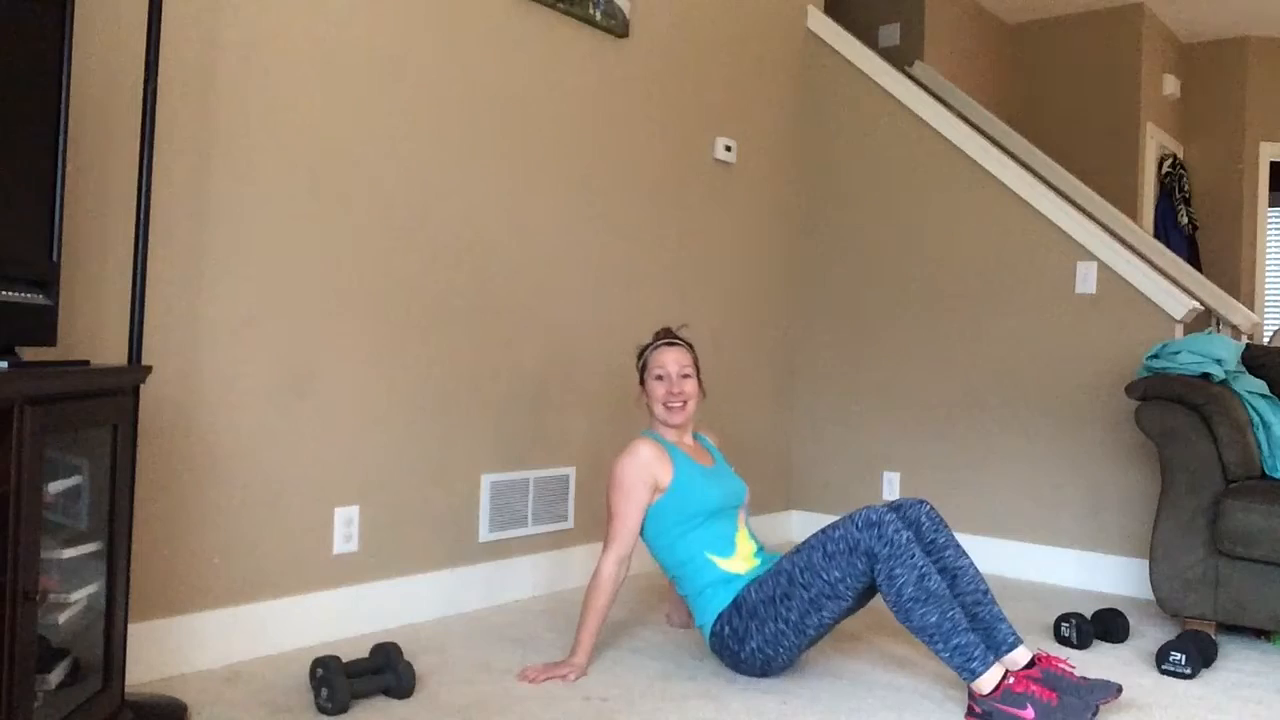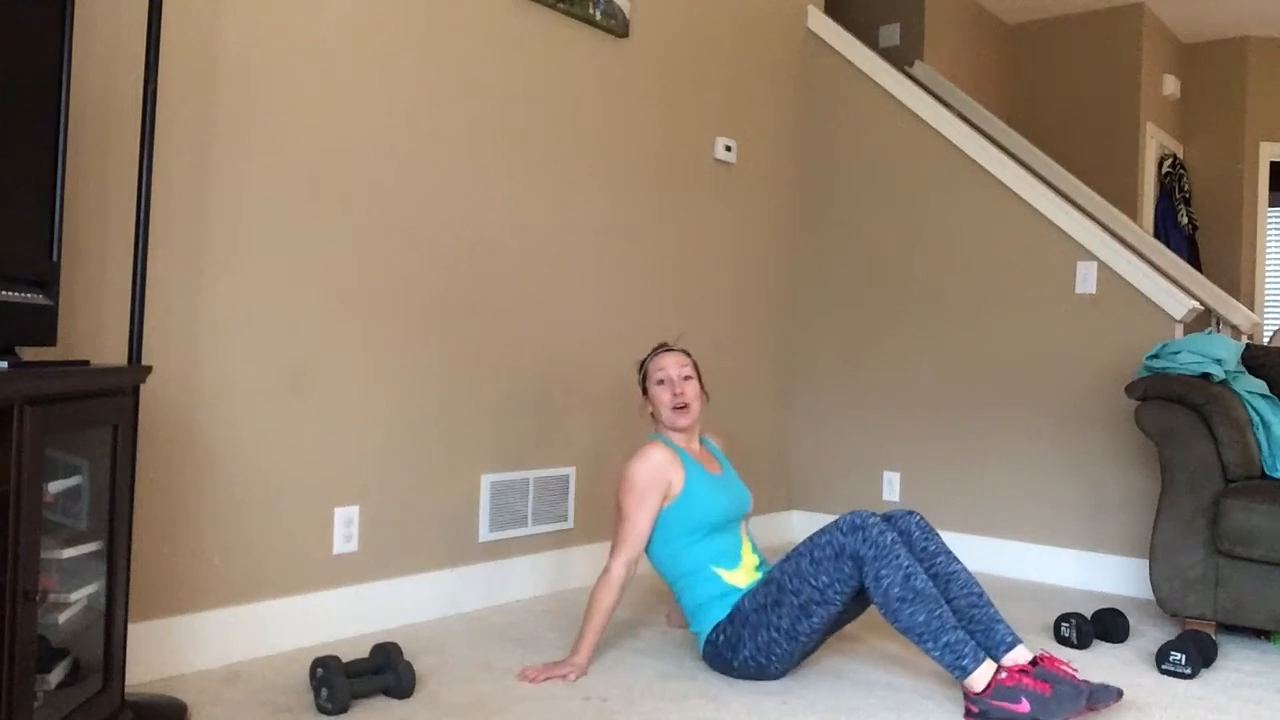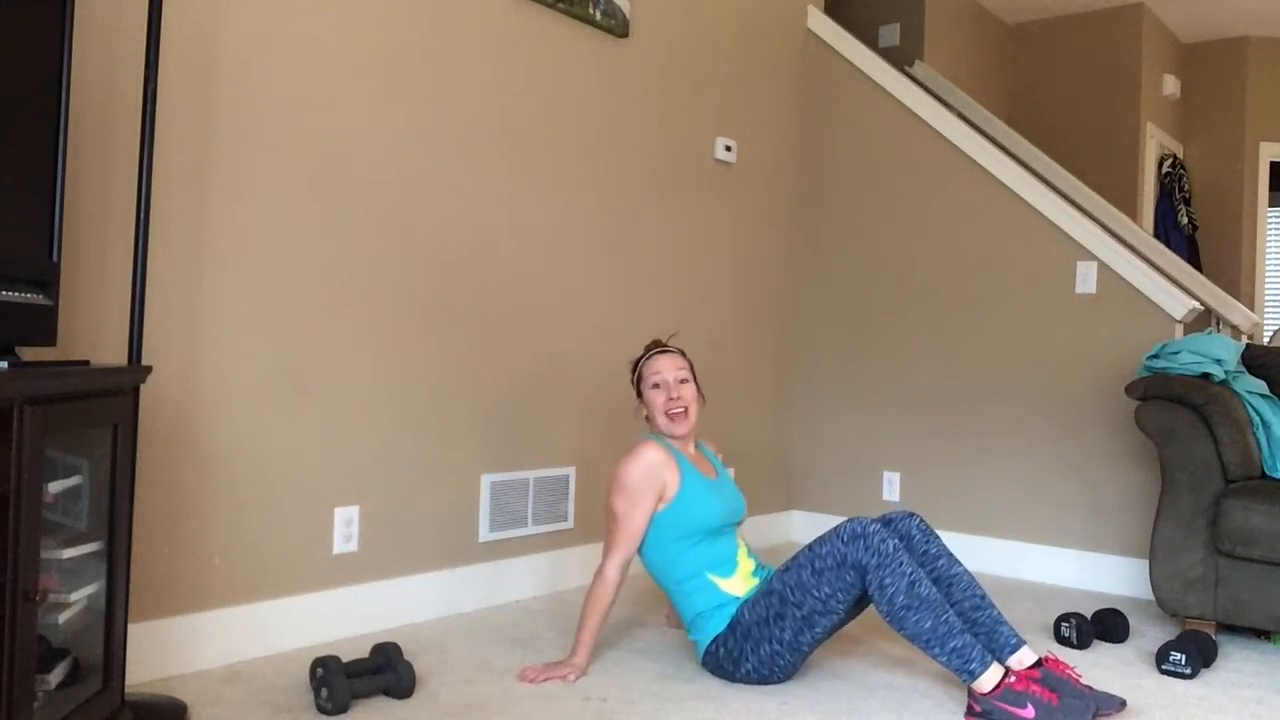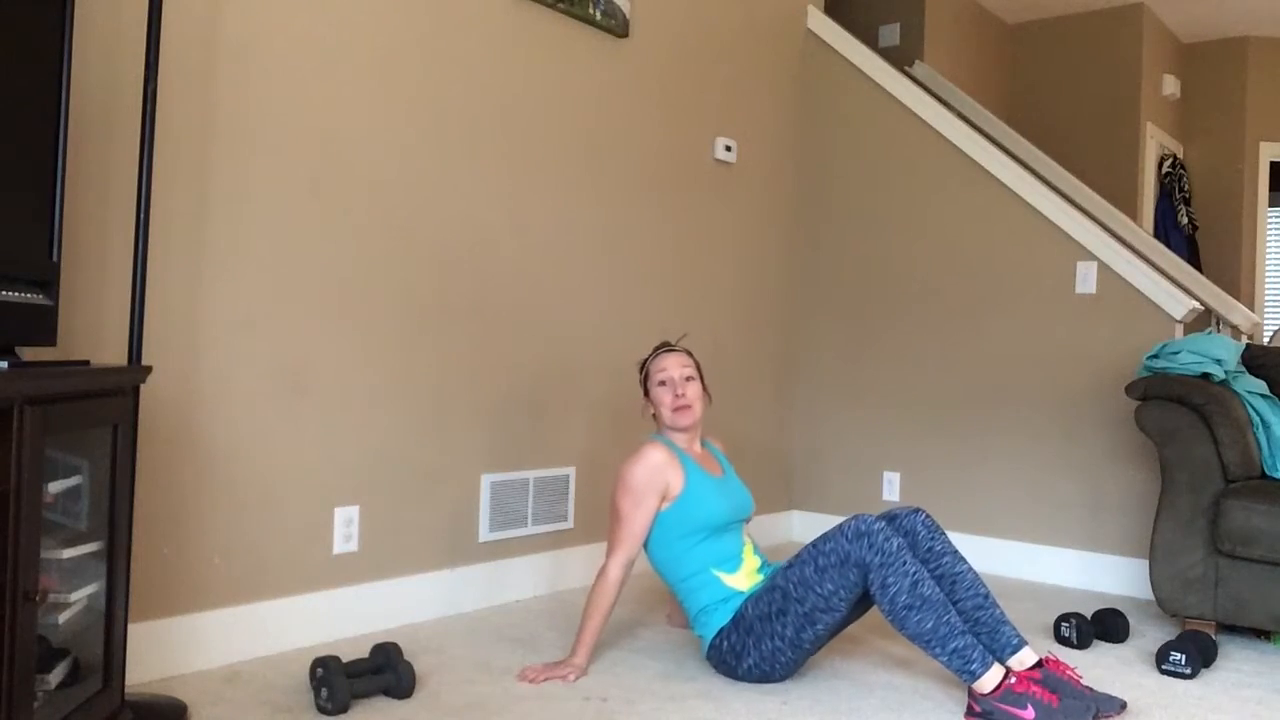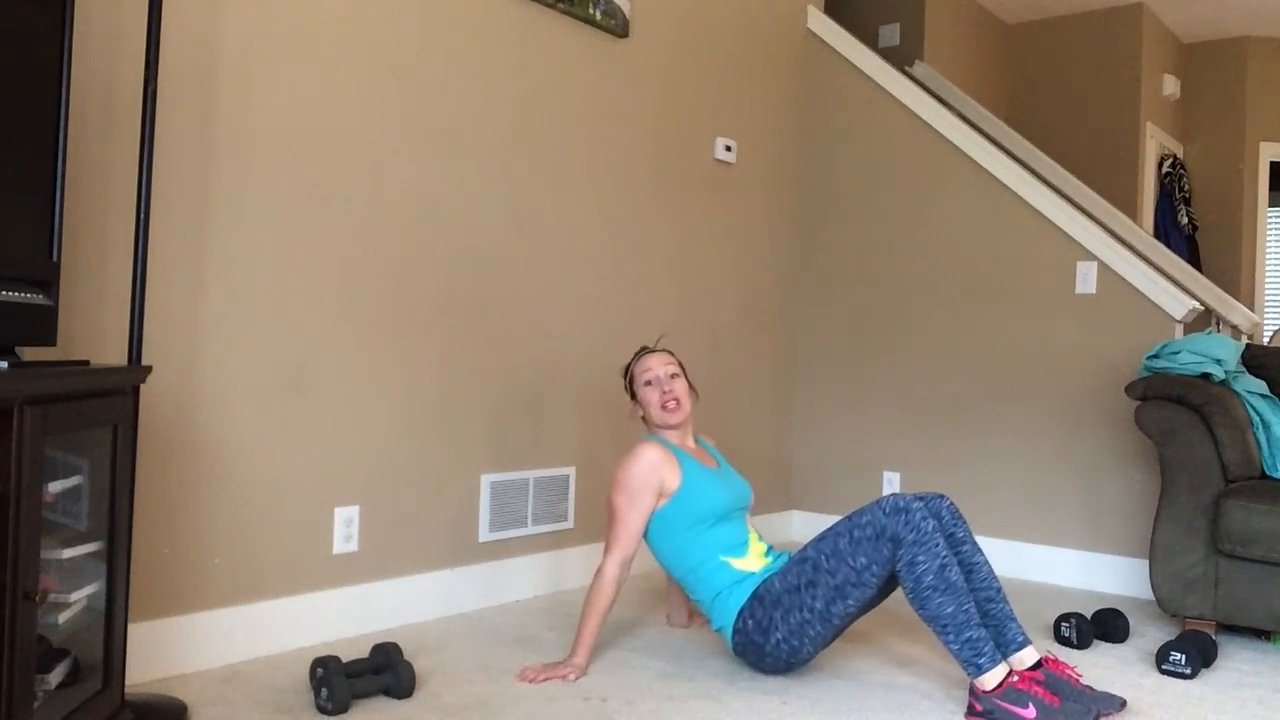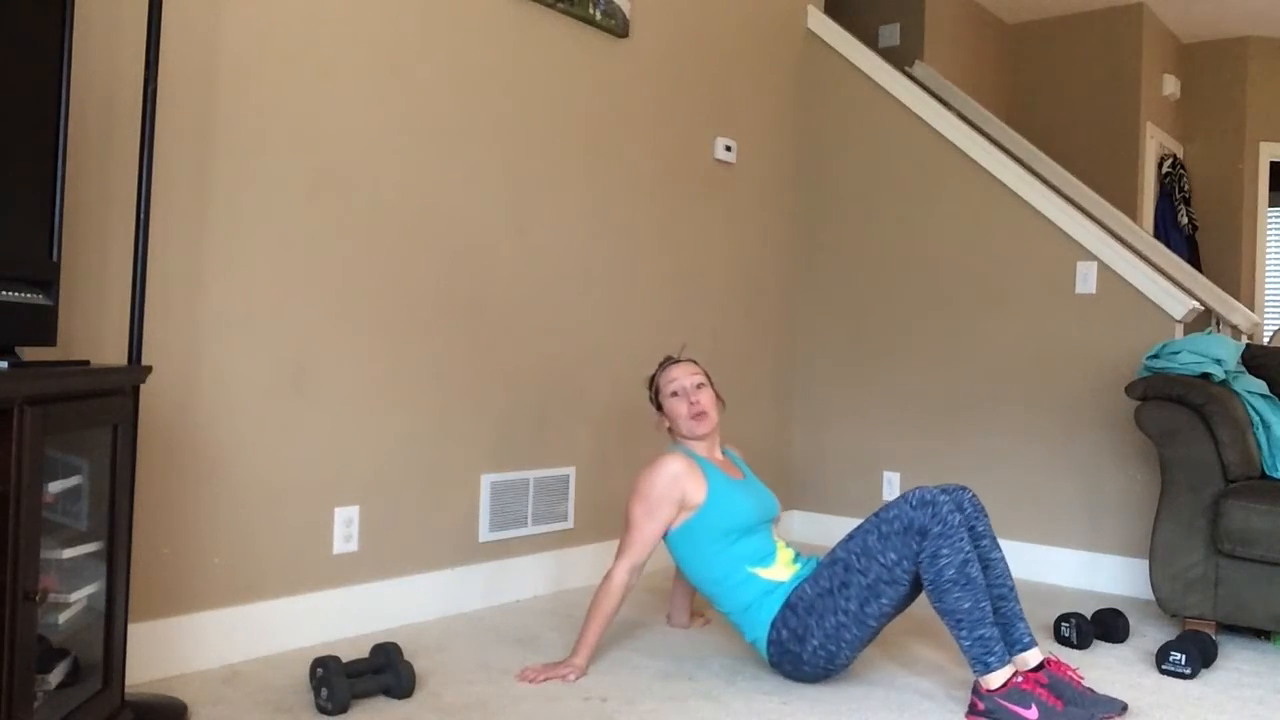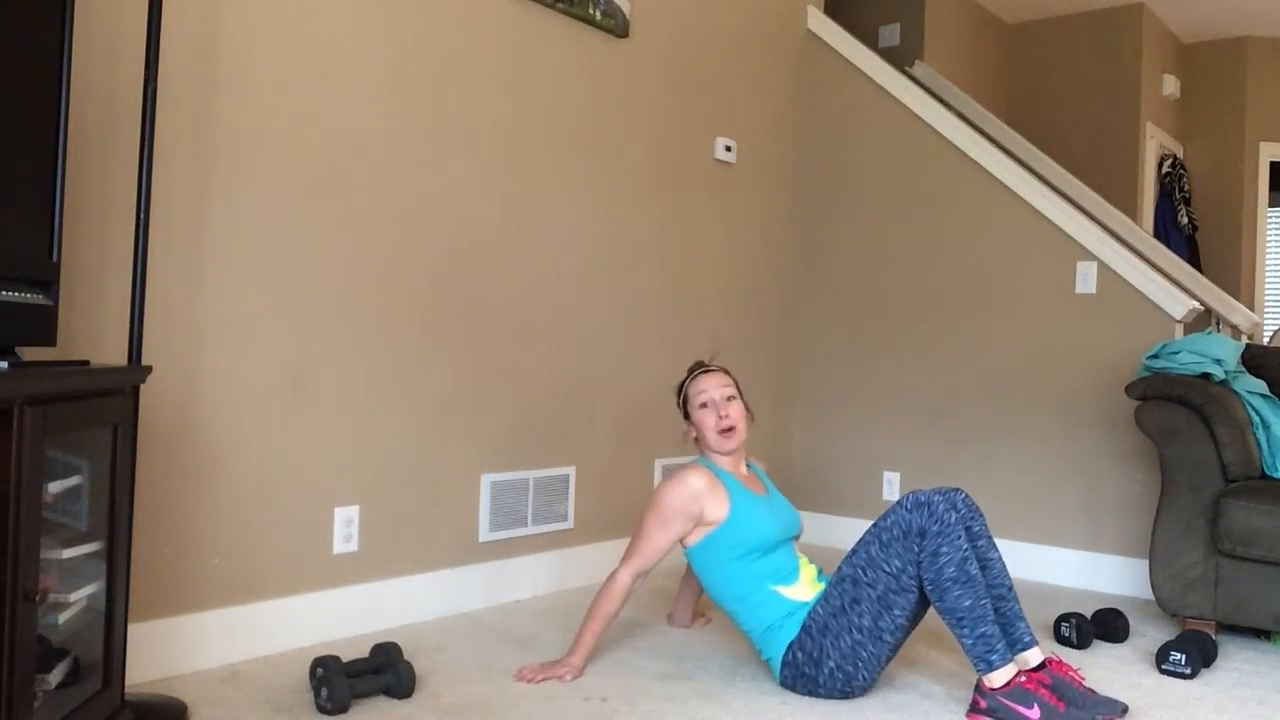
dt=0.4s
person 1, frame 1
left shoulder: (706, 445)
right shoulder: (641, 459)
right elbow: (613, 561)
right wrist: (577, 660)
left hip: (771, 600)
right hip: (744, 629)
left knee: (914, 515)
right knee: (875, 530)
left ankle: (1020, 664)
person 1, frame 2
left shoulder: (711, 449)
right shoulder: (653, 462)
right elbow: (620, 563)
right wrist: (578, 659)
left hip: (771, 617)
right hip: (738, 637)
left knee: (905, 526)
right knee: (861, 532)
left ankle: (1016, 661)
person 1, frame 3
left shoulder: (707, 455)
right shoulder: (646, 463)
right elbow: (612, 567)
right wrist: (576, 660)
left hip: (767, 609)
right hip: (738, 644)
left knee: (905, 528)
right knee: (863, 541)
left ankle: (1021, 663)
person 1, frame 4
left shoulder: (714, 452)
right shoulder: (652, 464)
right elbow: (616, 564)
left wrist: (690, 602)
right wrist: (577, 660)
left hip: (773, 607)
right hip: (742, 640)
left knee: (912, 524)
right knee: (866, 537)
left ankle: (1023, 664)
person 1, frame 5
left shoulder: (705, 449)
right shoulder: (648, 460)
right elbow: (615, 562)
left wrist: (683, 608)
right wrist: (577, 660)
left hip: (786, 599)
right hip: (763, 625)
left knee: (936, 509)
right knee: (902, 518)
left ankle: (1023, 661)
person 1, frame 6
left shoulder: (730, 459)
right shoulder: (671, 472)
right elbow: (624, 568)
left wrist: (681, 612)
right wrist: (577, 660)
left hip: (811, 600)
right hip: (797, 633)
left knee: (958, 504)
right knee: (928, 511)
left ankle: (1028, 661)
person 1, frame 7
left shoulder: (753, 472)
right shoulder: (692, 485)
right elbow: (627, 571)
left wrist: (684, 613)
right wrist: (574, 660)
left hip: (833, 624)
right hip: (815, 655)
left knee: (953, 505)
right knee: (927, 513)
left ankle: (1031, 663)
